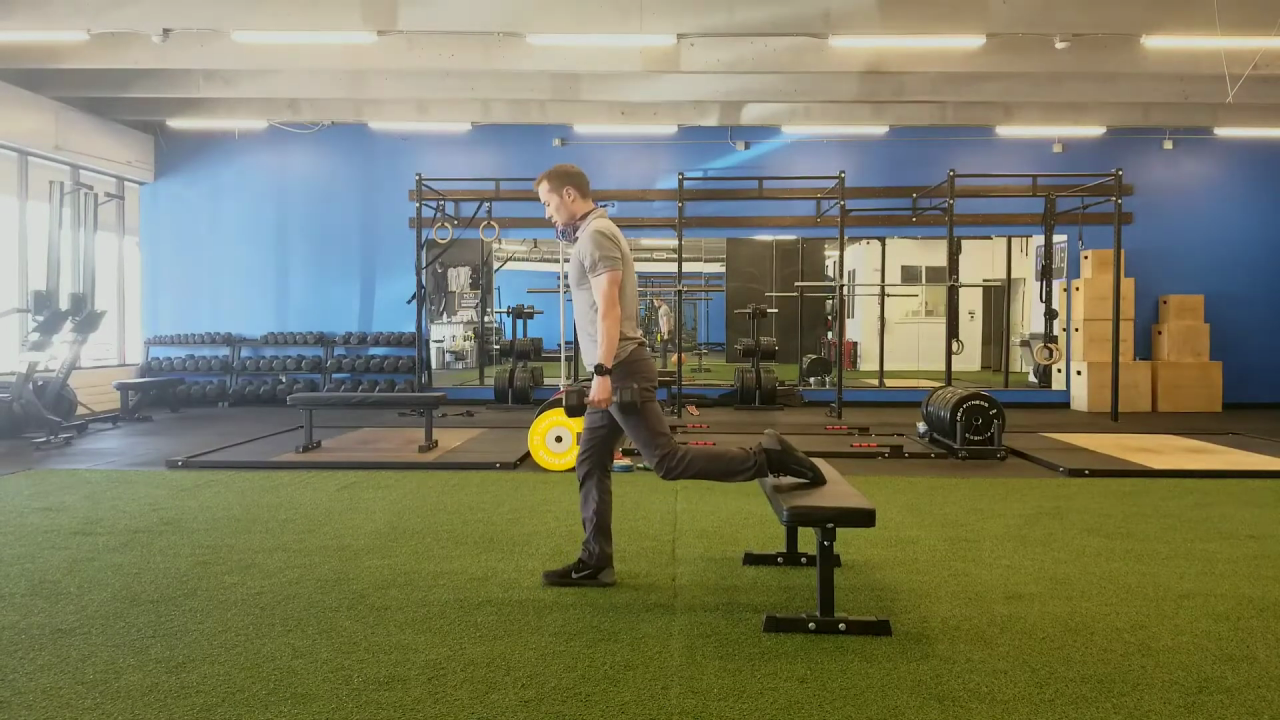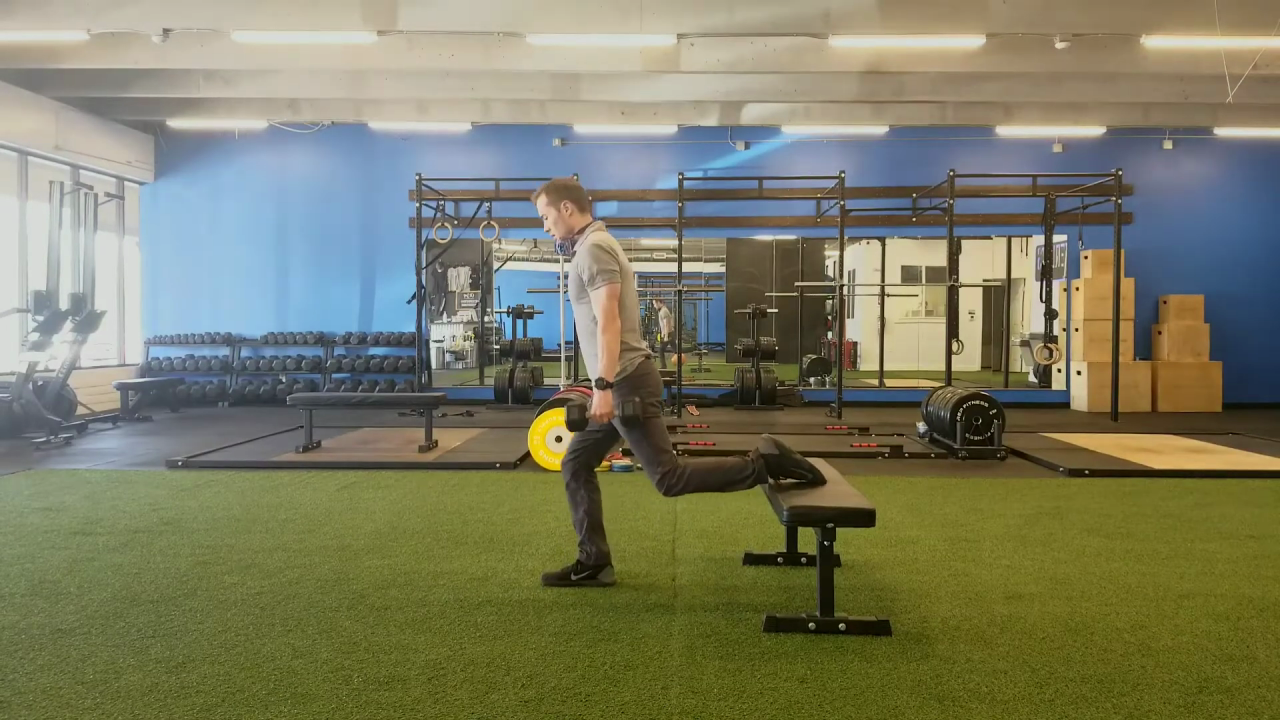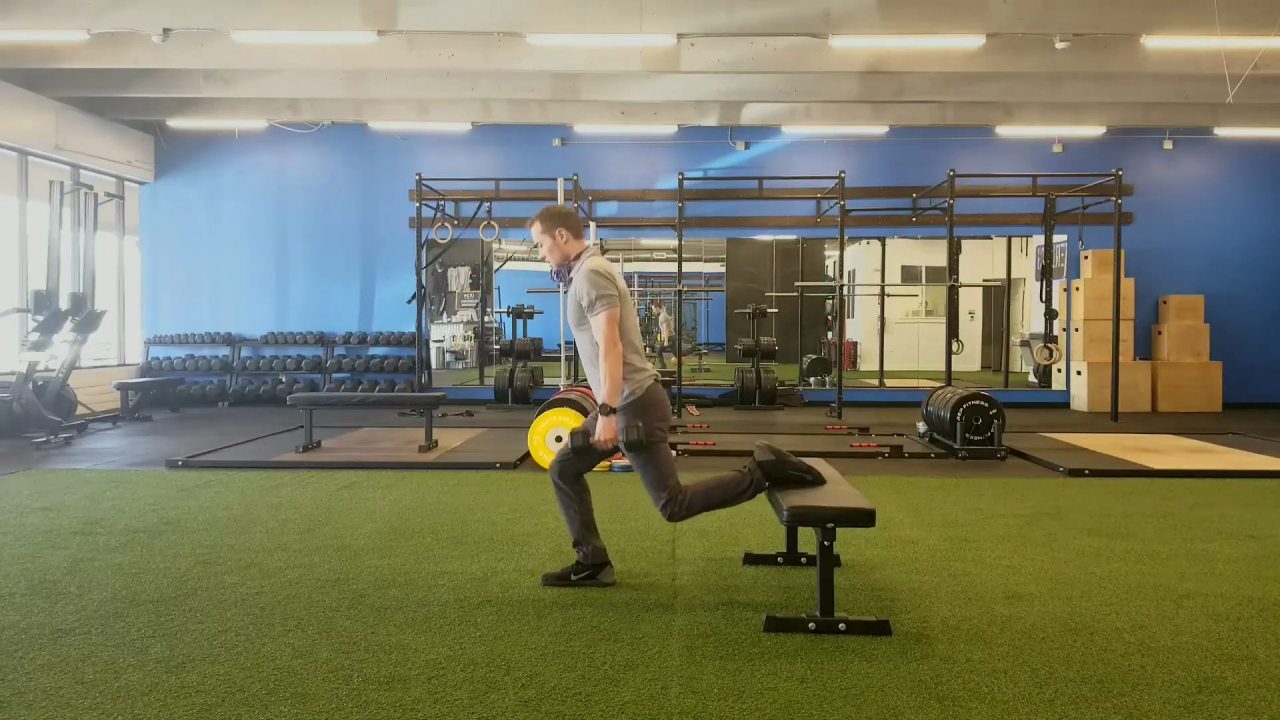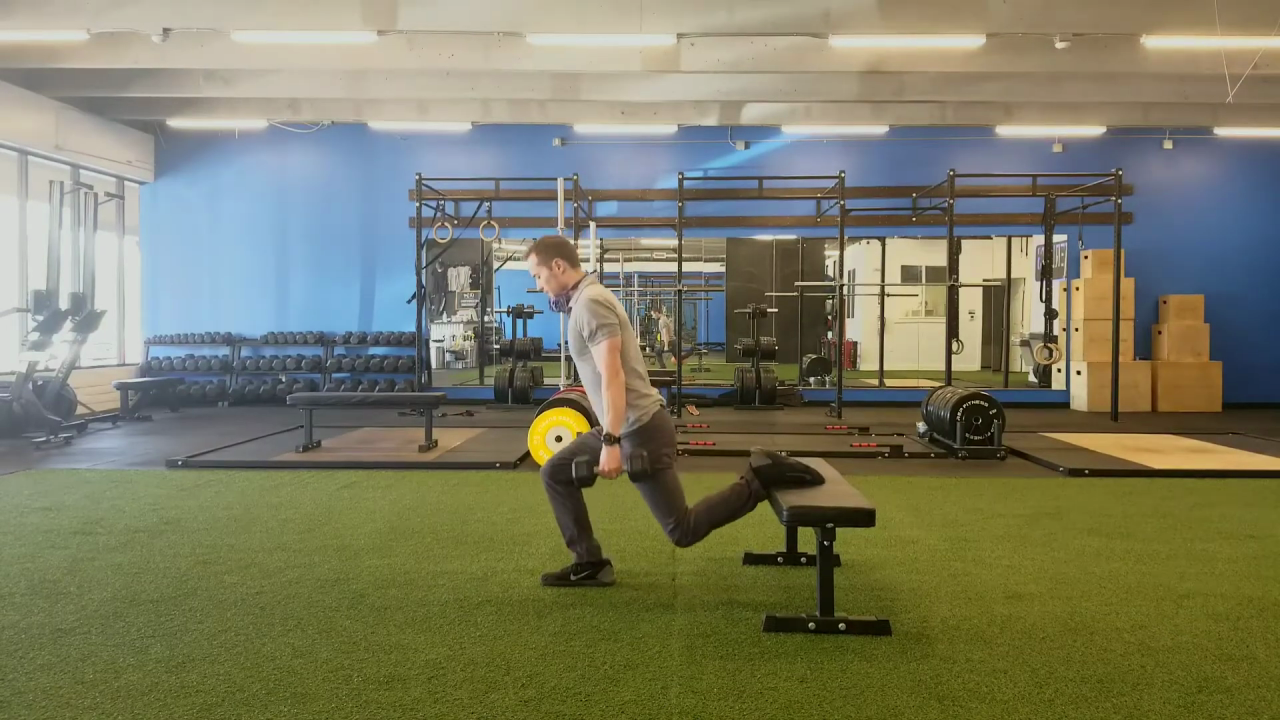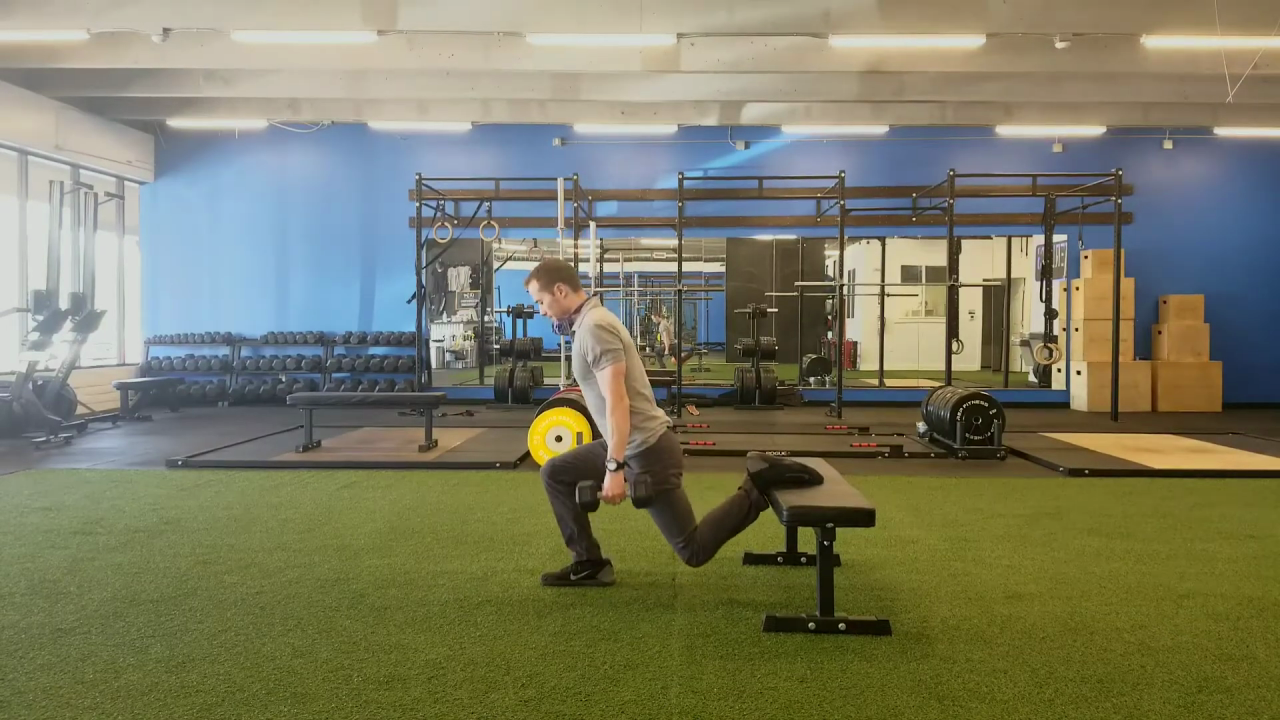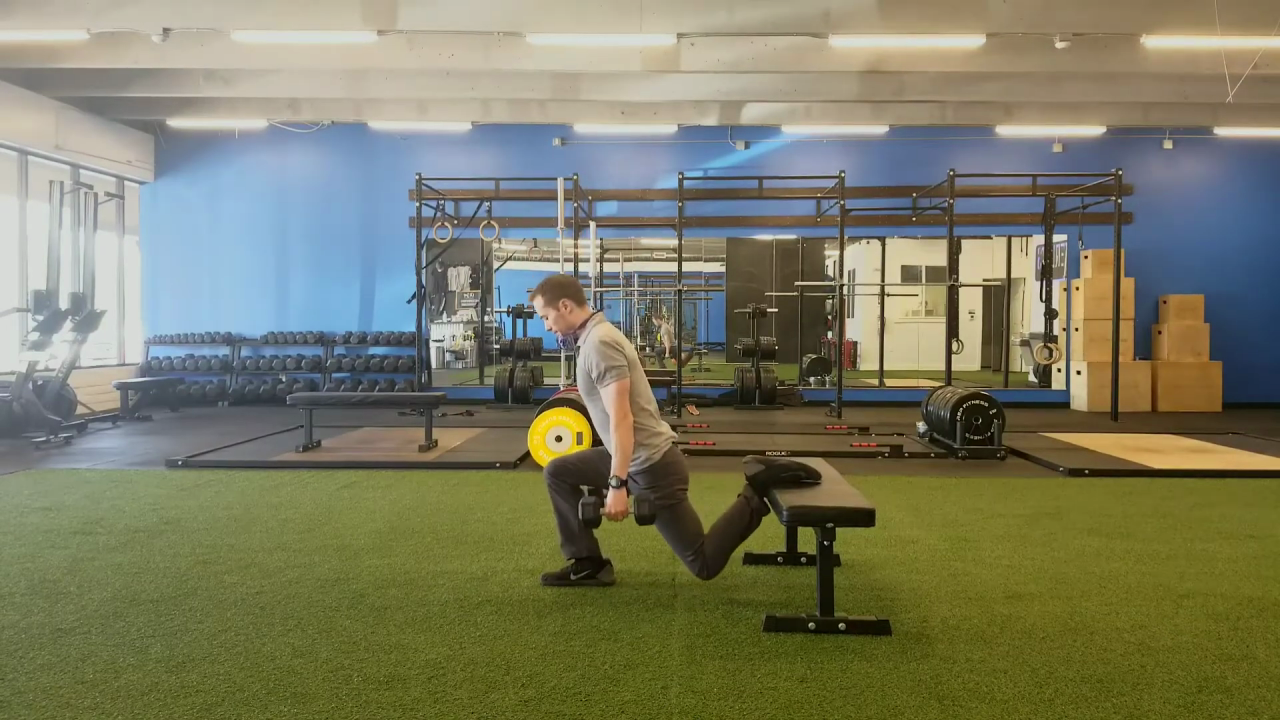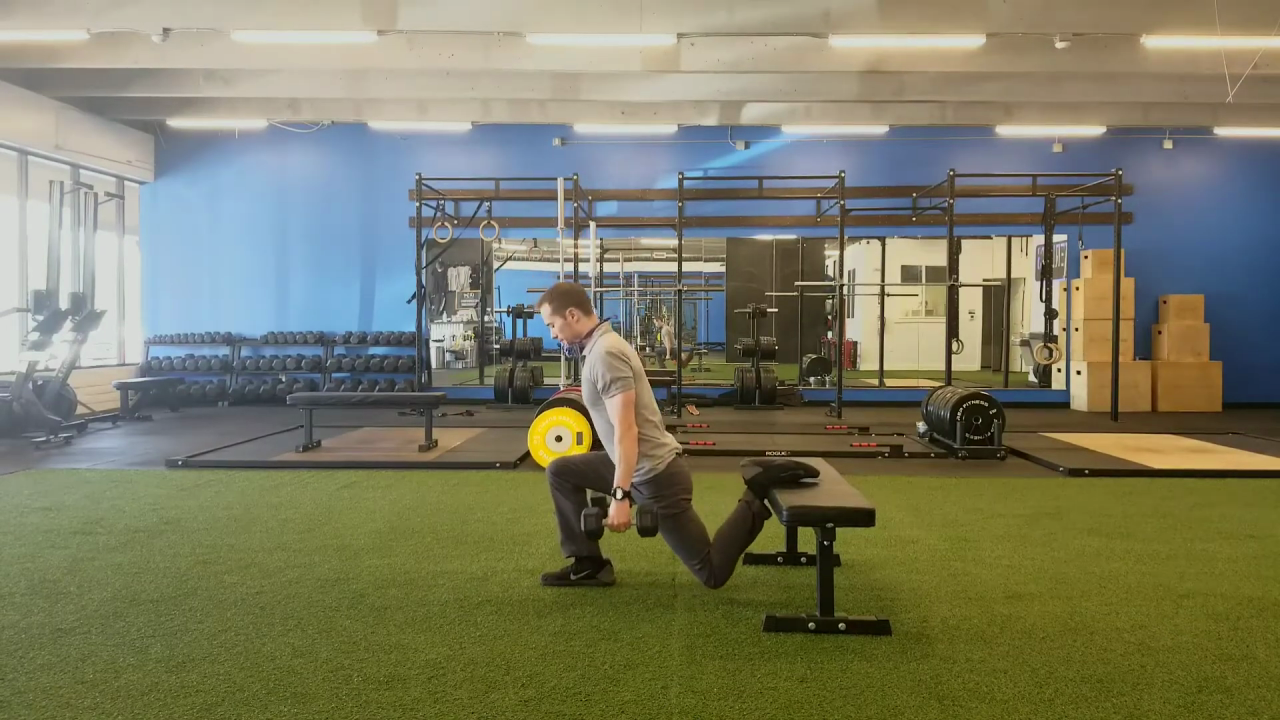
dt=0.2s
person 1, frame 1
left shoulder: (596, 234)
right shoulder: (593, 234)
left elbow: (609, 308)
left wrist: (603, 372)
right wrist: (602, 372)
left hip: (620, 369)
right hip: (612, 370)
left knee: (667, 460)
right knee: (591, 466)
left ankle: (766, 457)
right ankle: (594, 563)
person 1, frame 2
left shoulder: (594, 247)
right shoulder: (592, 246)
left elbow: (608, 322)
left wrist: (603, 386)
right wrist: (603, 385)
left hip: (626, 381)
right hip: (616, 381)
left knee: (668, 477)
right knee: (575, 465)
left ankle: (764, 462)
right ankle: (593, 563)
person 1, frame 3
left shoulder: (590, 274)
right shoulder: (588, 271)
left elbow: (610, 348)
left wrist: (606, 412)
right wrist: (606, 409)
left hip: (633, 404)
right hip: (622, 401)
left knee: (672, 503)
right knee: (564, 468)
left ankle: (762, 470)
right ankle: (592, 563)
person 1, frame 4
left shoulder: (590, 303)
right shoulder: (587, 299)
left elbow: (613, 377)
left wrist: (611, 442)
right wrist: (610, 435)
left hip: (640, 429)
right hip: (625, 425)
left knee: (682, 529)
right knee: (556, 472)
left ankle: (759, 478)
right ankle: (590, 563)
person 1, frame 5
left shoulder: (594, 327)
right shoulder: (591, 322)
left elbow: (617, 402)
left wrist: (614, 468)
right wrist: (613, 458)
left hip: (646, 450)
right hip: (631, 444)
left knee: (693, 549)
right knee: (556, 473)
left ankle: (759, 485)
right ankle: (589, 562)
person 1, frame 6
left shoulder: (599, 343)
right shoulder: (597, 335)
left elbow: (621, 419)
left wrist: (617, 486)
right wrist: (617, 475)
left hip: (651, 466)
right hip: (637, 457)
left knee: (704, 563)
right knee: (558, 473)
left ankle: (758, 493)
right ankle: (588, 562)
person 1, frame 7
left shoulder: (605, 354)
right shoulder: (604, 344)
left elbow: (626, 430)
left wrist: (620, 497)
right wrist: (620, 487)
left hip: (655, 477)
right hip: (642, 467)
left knee: (711, 571)
right knee: (560, 472)
left ankle: (758, 499)
right ankle: (588, 563)
